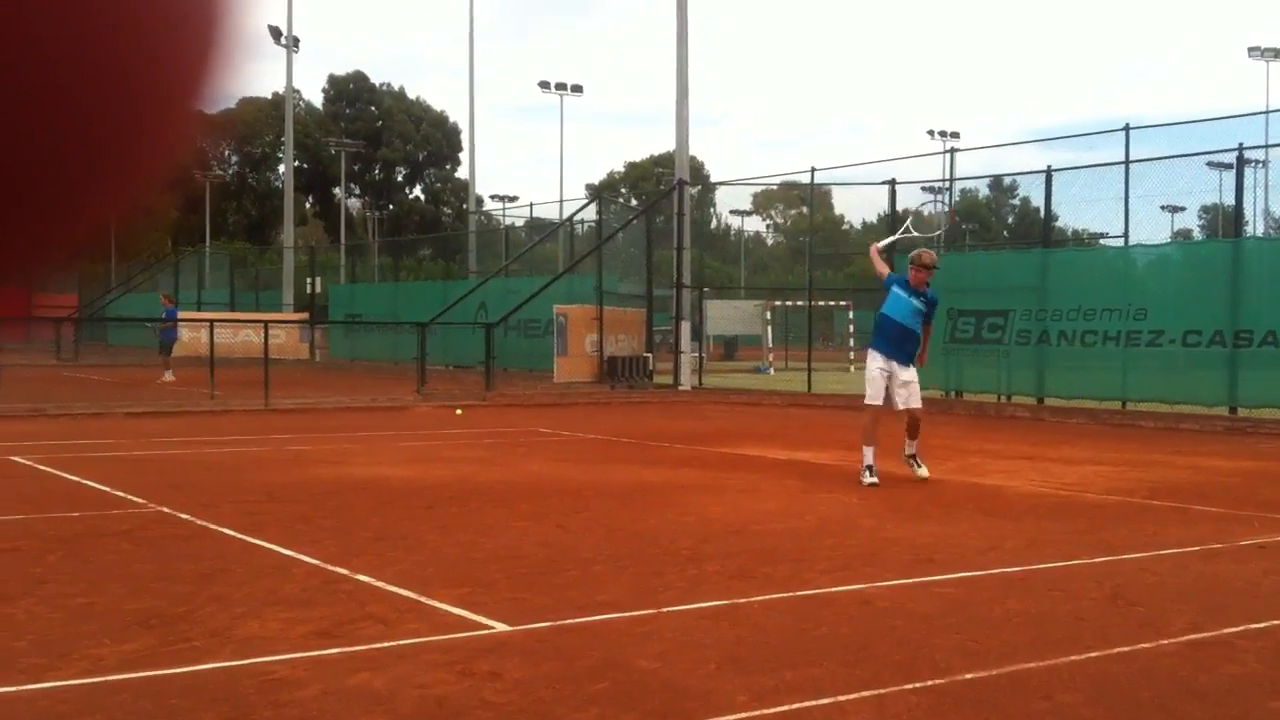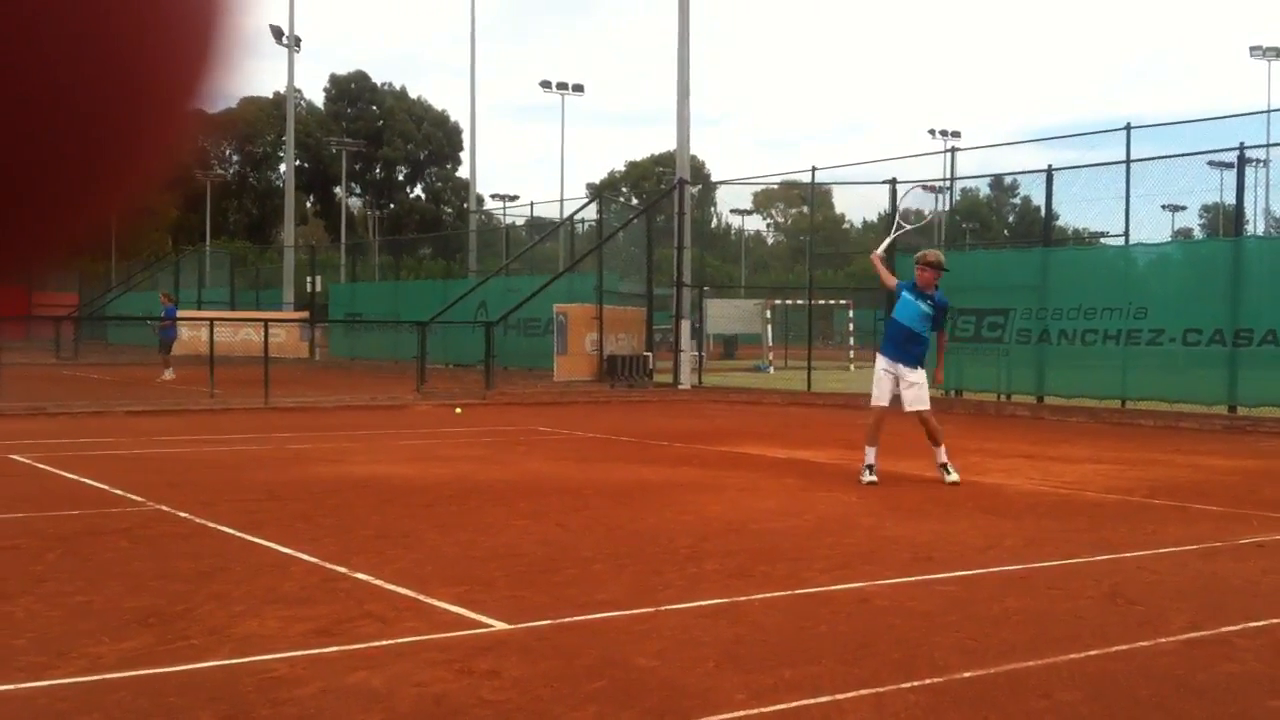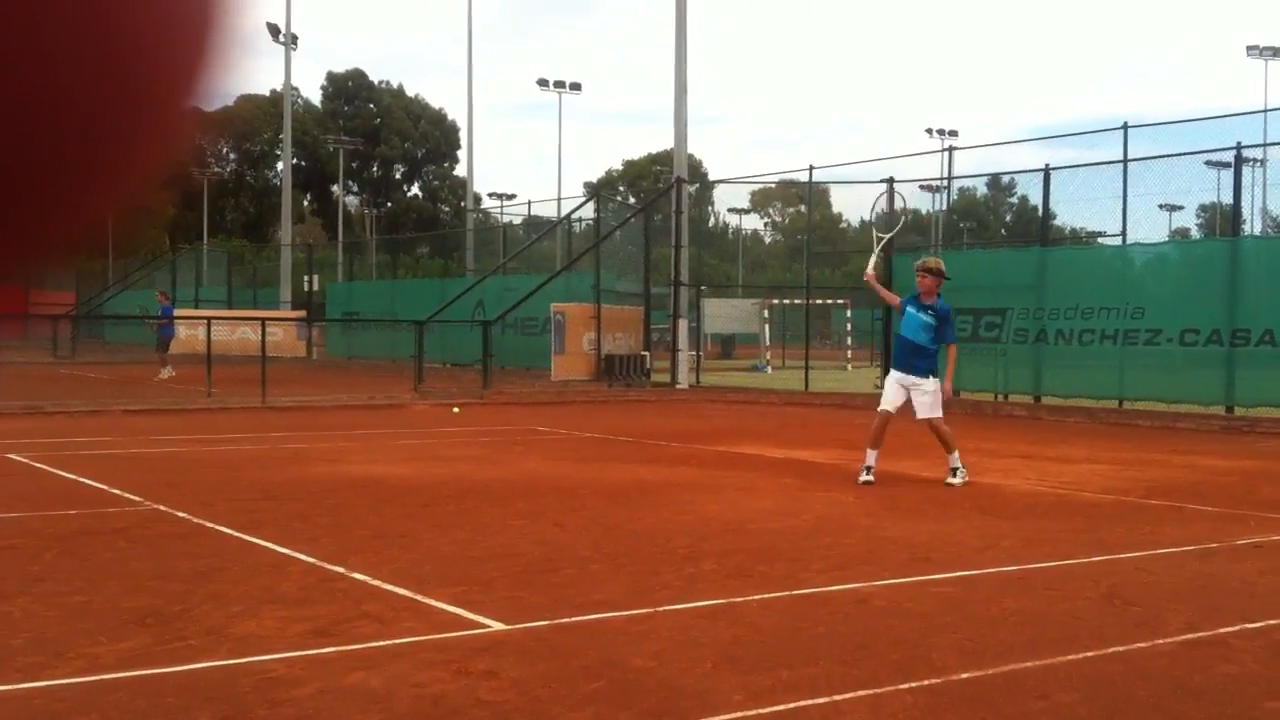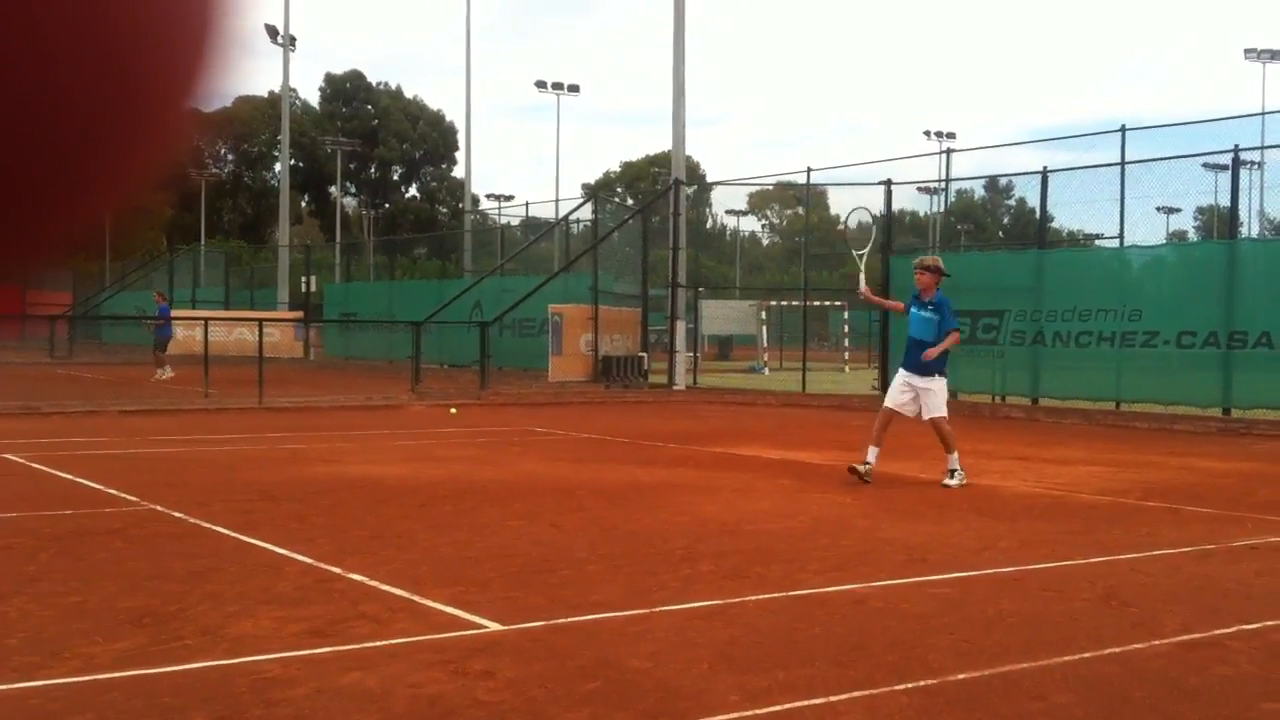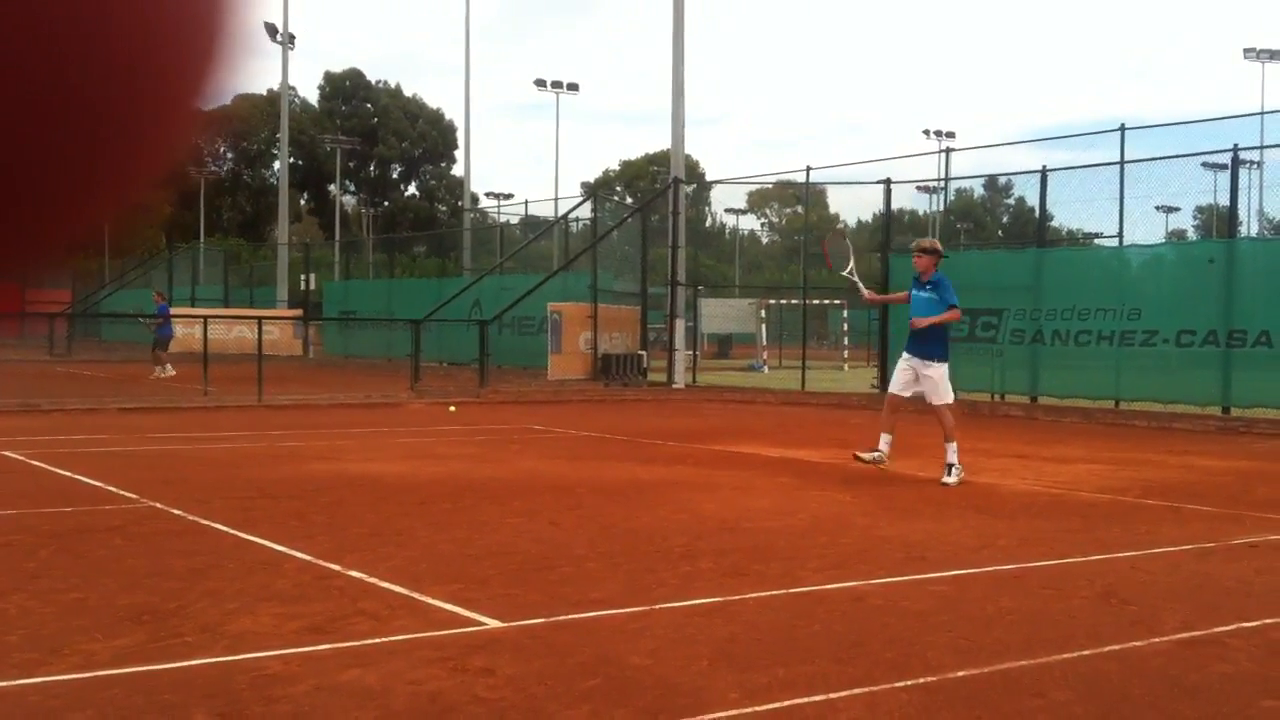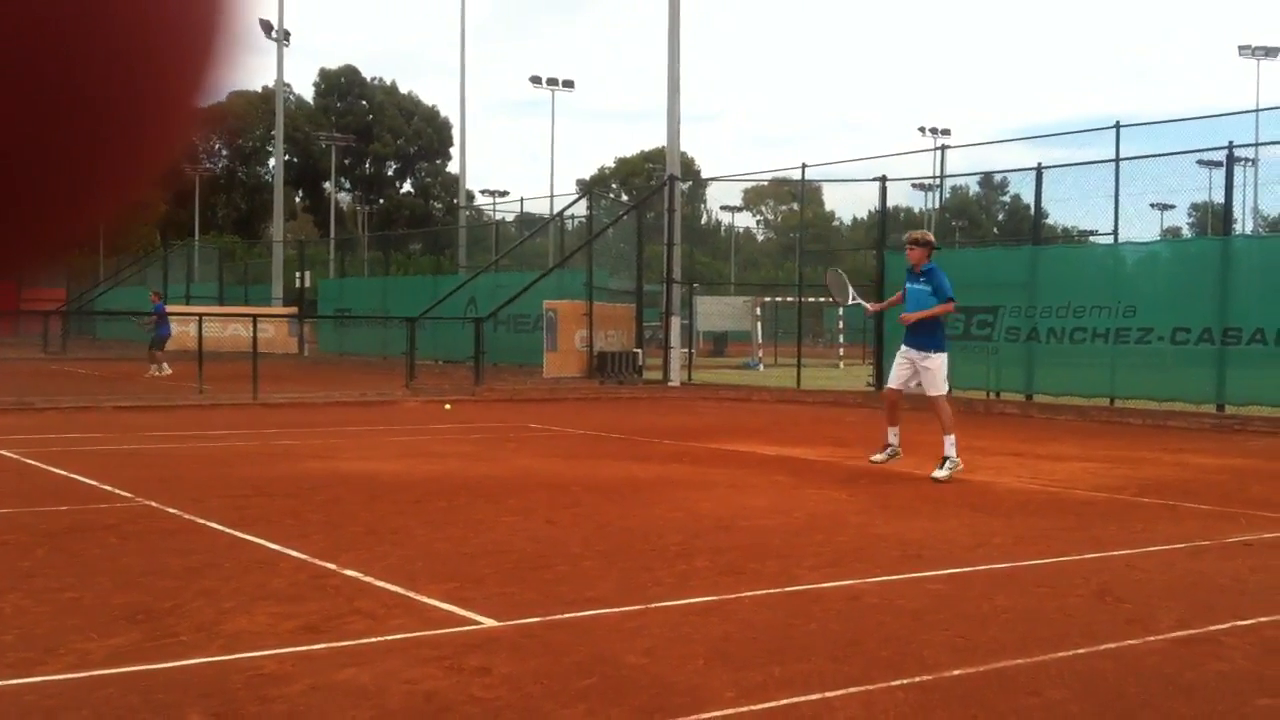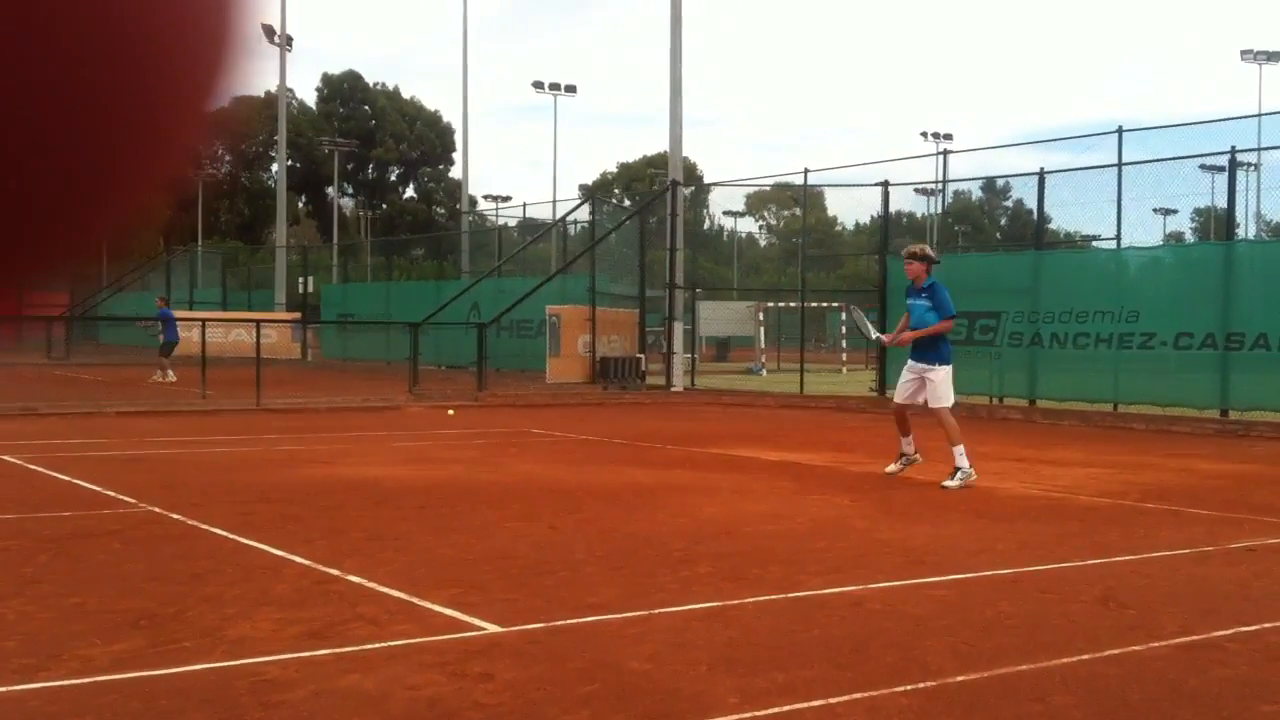
dt=0.1s
person 1, frame 1
left shoulder: (929, 299)
right shoulder: (898, 282)
right elbow: (883, 270)
left wrist: (923, 351)
right wrist: (874, 251)
left hip: (904, 363)
right hip: (878, 356)
left knee: (915, 413)
right knee: (873, 410)
left ankle: (911, 454)
right ankle: (868, 465)
person 1, frame 2
left shoulder: (939, 303)
right shoulder: (907, 288)
left elbow: (940, 334)
right elbow: (891, 283)
left wrist: (939, 367)
right wrist: (877, 261)
left hip: (913, 366)
right hip: (887, 360)
left knee: (925, 416)
right knee: (878, 411)
left ankle: (944, 463)
right ankle: (869, 465)
person 1, frame 3
left shoulder: (942, 311)
right shoulder: (913, 299)
left elbow: (951, 347)
right elbow: (896, 303)
left wrist: (948, 379)
right wrist: (875, 284)
left hip: (924, 377)
right hip: (898, 372)
left knee: (935, 423)
right knee: (883, 417)
left ankle: (957, 467)
right ankle: (869, 466)
person 1, frame 4
left shoulder: (942, 304)
right shoulder: (916, 299)
left elbow: (955, 335)
right elbow: (901, 307)
left wrist: (937, 349)
right wrist: (872, 298)
left hip: (931, 375)
right hip: (907, 372)
left knee: (938, 422)
right knee: (885, 414)
left ankle: (955, 470)
right ankle: (868, 464)
person 1, frame 5
left shoulder: (942, 284)
right shoulder: (917, 282)
left elbow: (955, 313)
left wrist: (928, 320)
right wrist: (878, 298)
left hip: (934, 358)
right hip: (910, 355)
left knee: (941, 407)
right knee: (892, 400)
left ankle: (954, 465)
right ankle: (881, 452)
person 1, frame 6
left shoulder: (936, 274)
right shoulder: (911, 274)
left elbow: (950, 306)
left wrist: (919, 314)
right wrist: (880, 306)
left hip: (932, 349)
right hip: (909, 347)
left knee: (938, 399)
right knee: (890, 394)
left ankle: (951, 457)
right ankle: (893, 446)
person 1, frame 7
left shoulder: (937, 289)
right shoulder: (911, 290)
left elbow: (949, 323)
left wrist: (913, 334)
right wrist: (894, 335)
left hip: (937, 361)
right hip: (915, 361)
left knee: (940, 411)
right knee: (897, 407)
left ankle: (964, 468)
right ankle: (908, 453)
